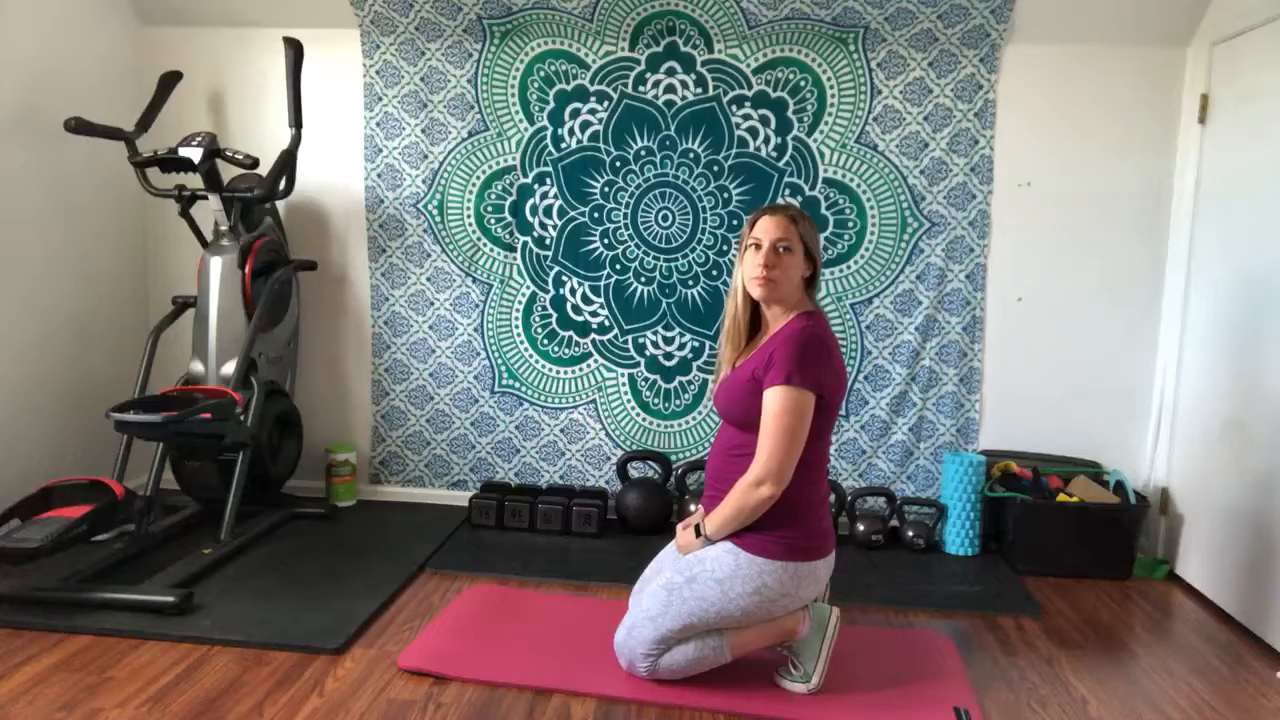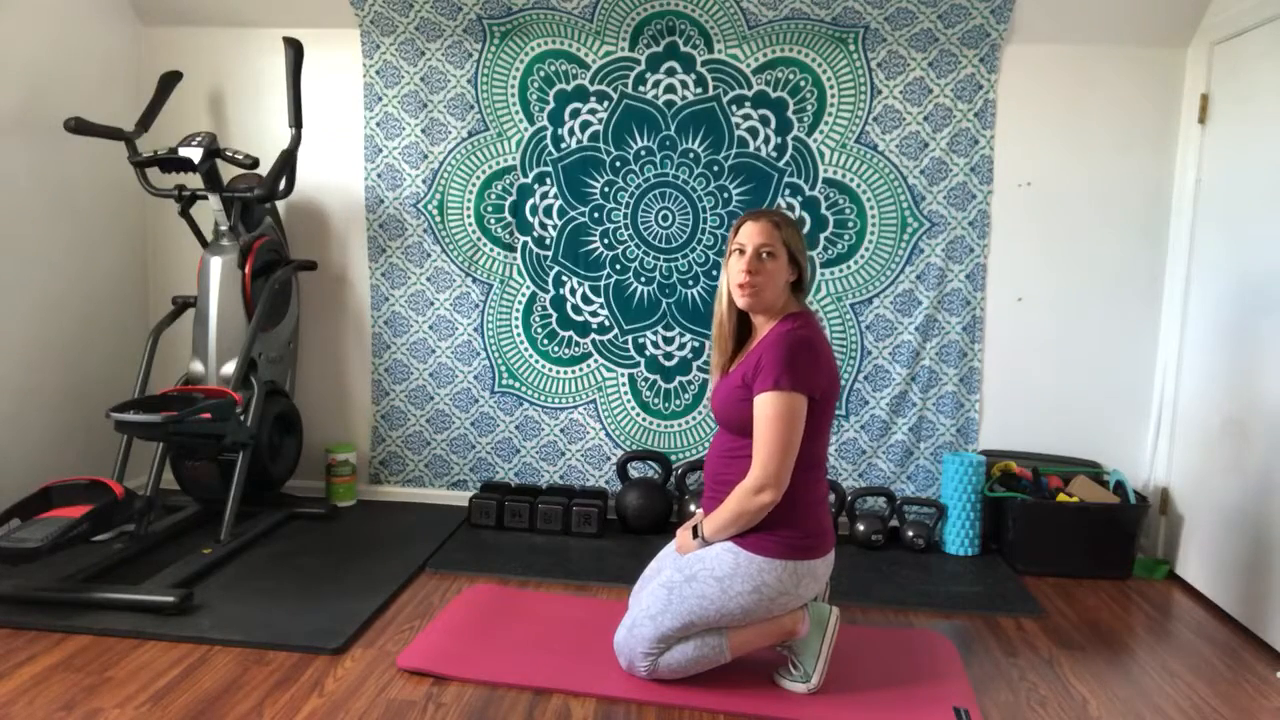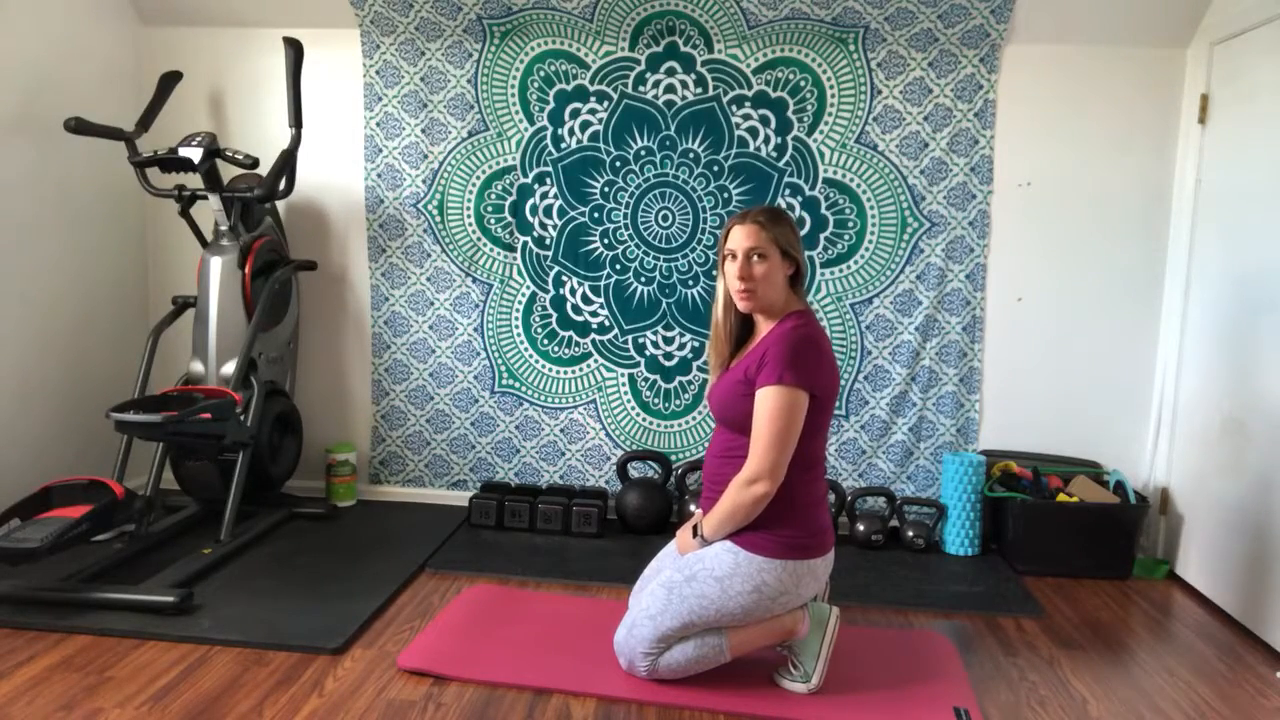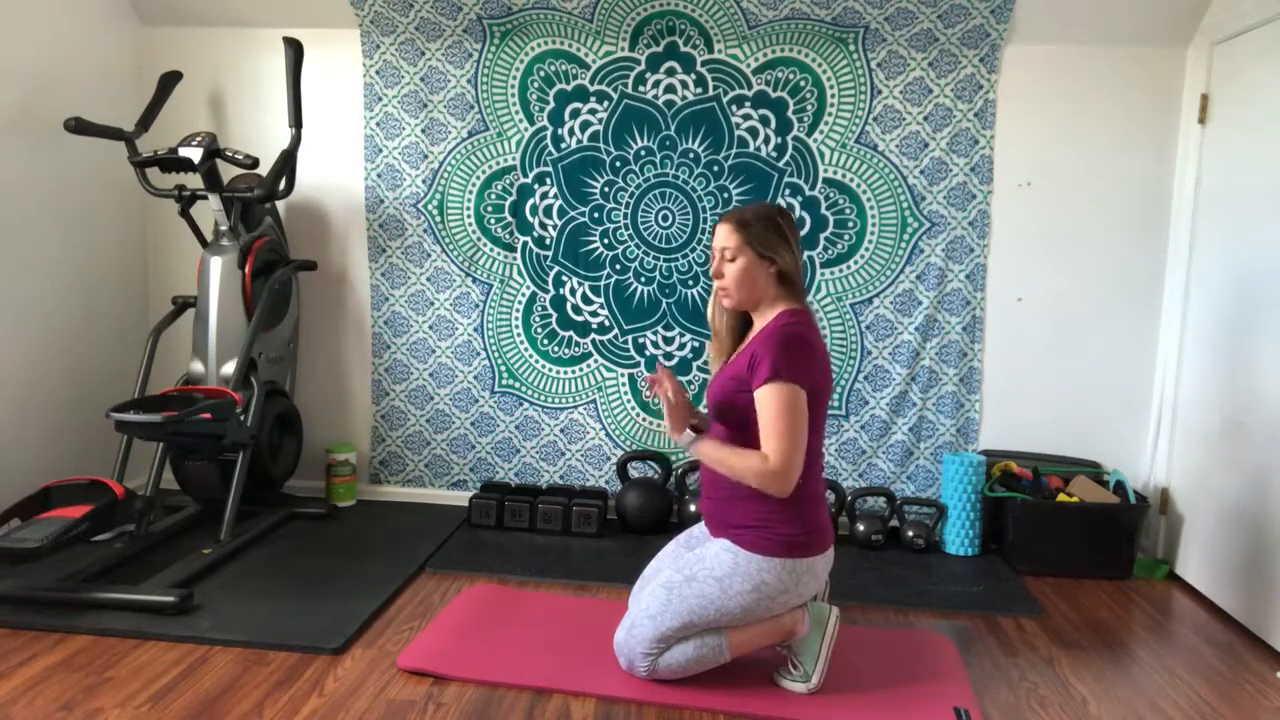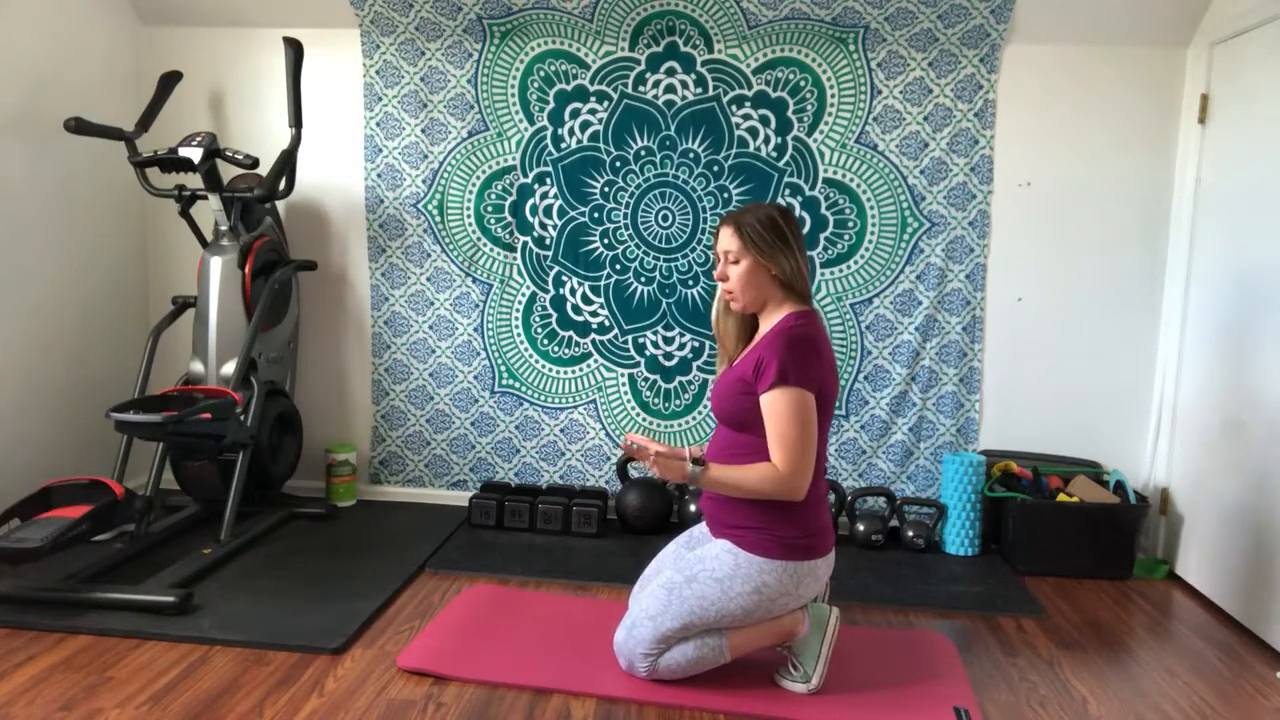
dt=1s
person 1, frame 1
left shoulder: (800, 342)
right shoulder: (767, 332)
left elbow: (767, 480)
left wrist: (703, 533)
right wrist: (706, 514)
left hip: (770, 552)
right hip: (746, 532)
left knee: (636, 649)
right knee: (643, 603)
left ankle: (792, 623)
right ankle: (792, 605)
person 1, frame 2
left shoulder: (789, 344)
right shoulder: (762, 335)
left elbow: (766, 486)
left wrist: (702, 534)
right wrist: (705, 519)
left hip: (770, 551)
right hip: (748, 533)
left knee: (636, 649)
right knee: (642, 604)
left ankle: (793, 623)
right ankle: (789, 602)
person 1, frame 3
left shoulder: (792, 343)
right shoulder: (760, 334)
left elbow: (761, 479)
left wrist: (702, 534)
right wrist: (703, 520)
left hip: (768, 550)
right hip: (748, 532)
left knee: (635, 649)
right knee: (641, 605)
left ankle: (793, 622)
right ankle: (789, 602)
person 1, frame 4
left shoulder: (783, 340)
right shoulder: (768, 329)
left elbow: (778, 473)
left wrist: (688, 436)
right wrist: (690, 420)
left hip: (769, 551)
right hip: (740, 530)
left knee: (635, 649)
right knee: (642, 605)
left ankle: (794, 621)
right ankle: (789, 600)
person 1, frame 5
left shoulder: (790, 344)
right shoulder: (773, 333)
left elbow: (789, 479)
left wrist: (688, 472)
right wrist: (681, 454)
left hip: (769, 554)
right hip: (737, 533)
left knee: (635, 649)
right knee: (643, 606)
left ankle: (794, 623)
right ankle: (789, 603)
